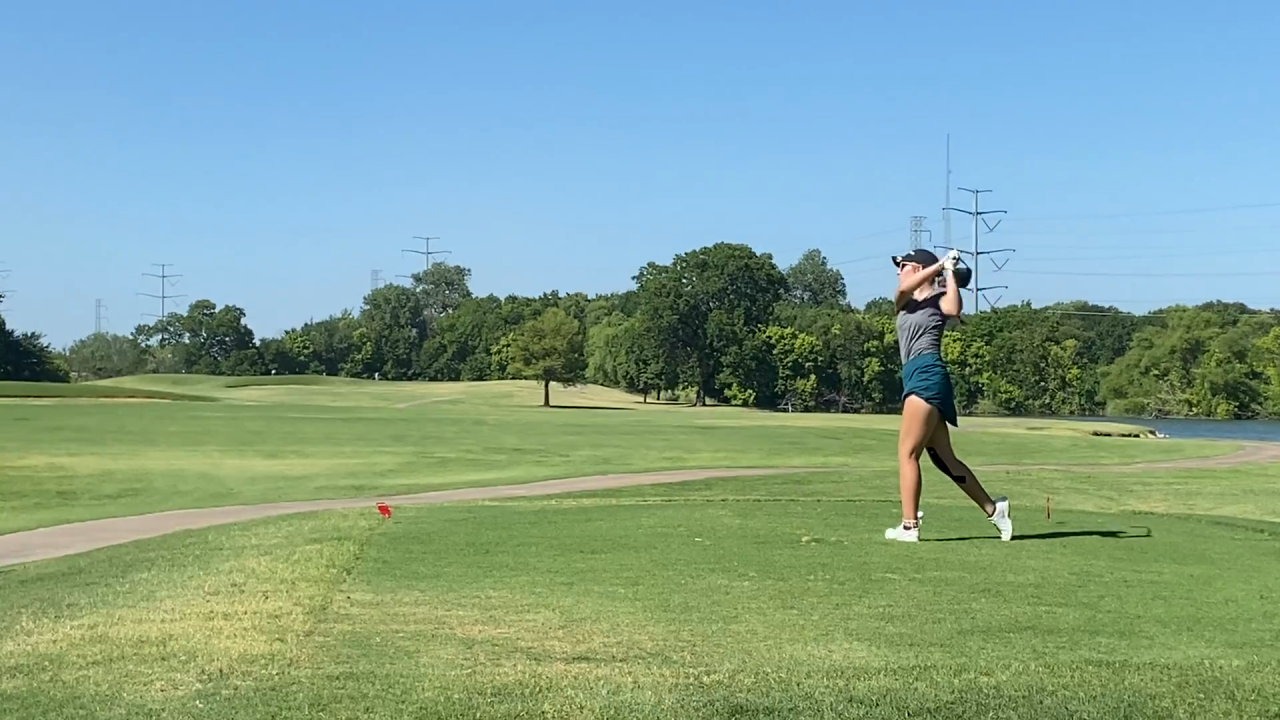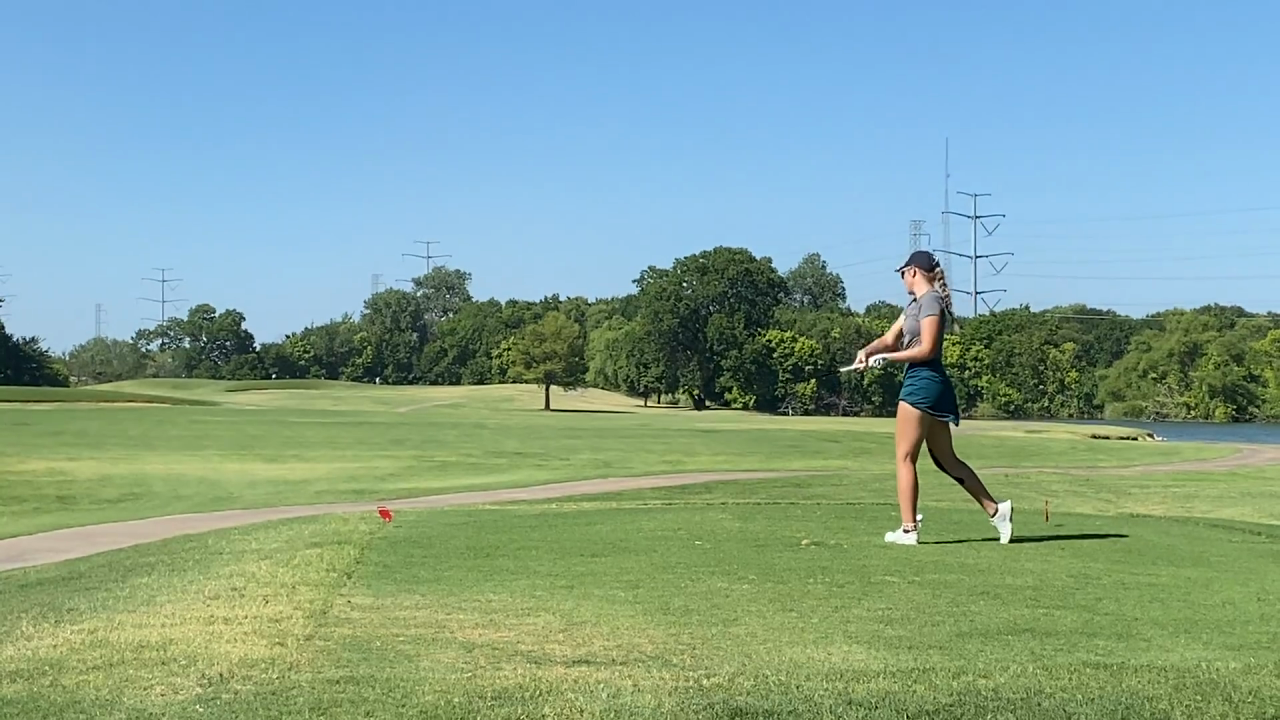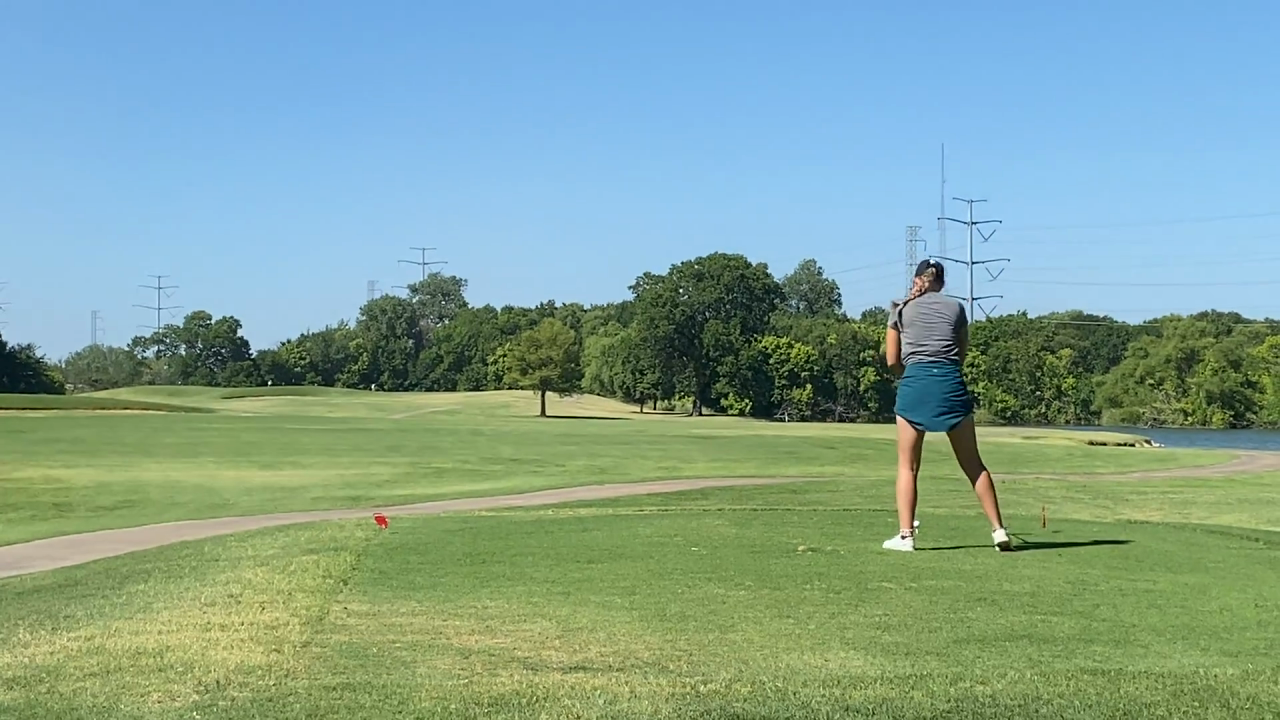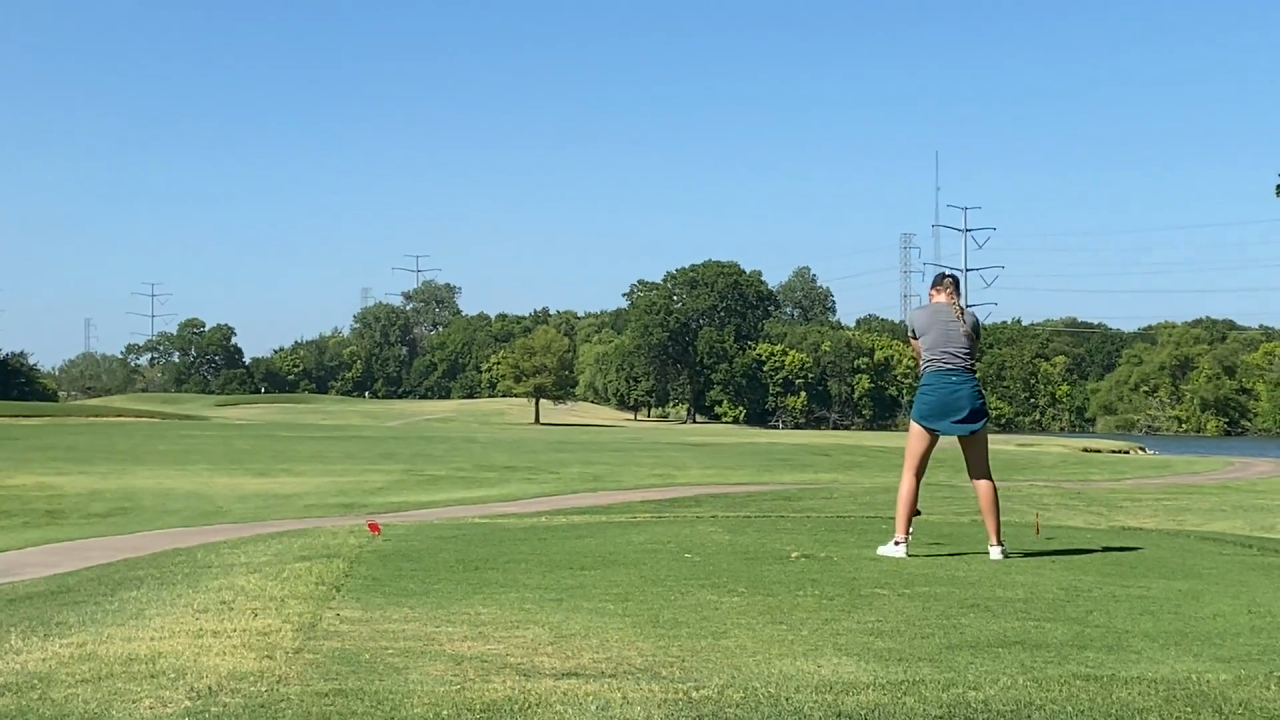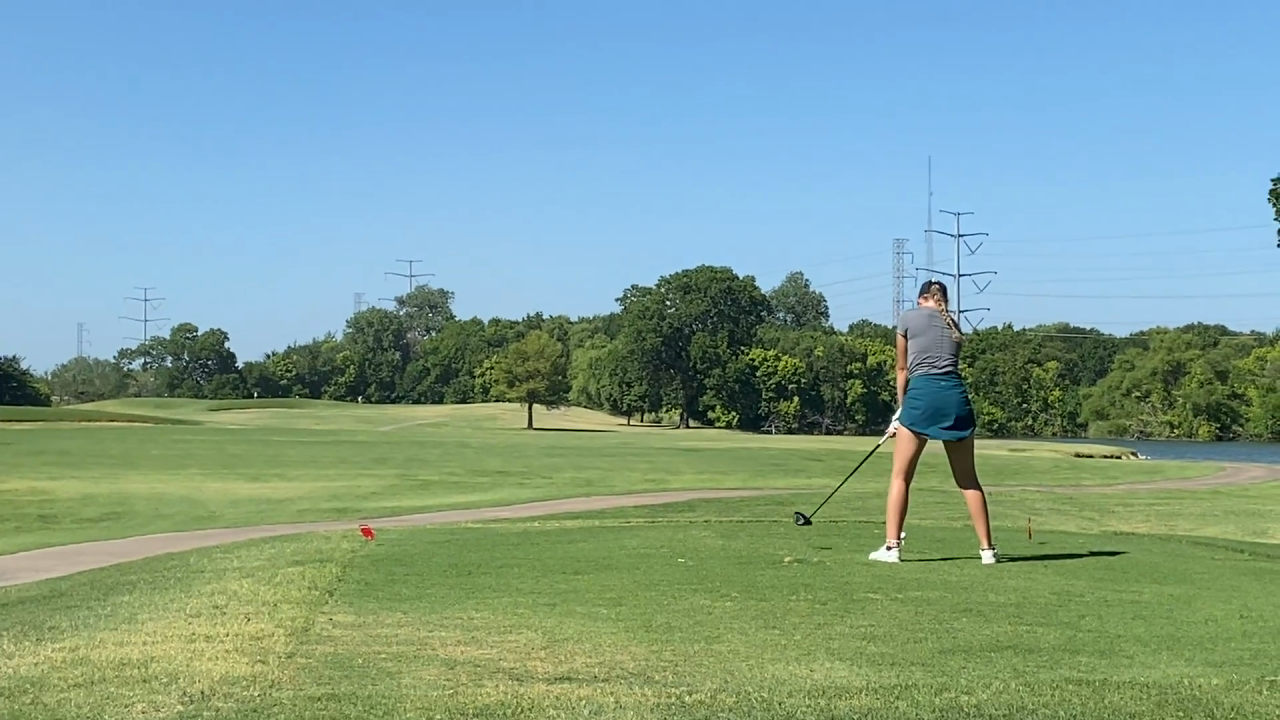
dt=0.4s
person 1, frame 1
left shoulder: (941, 296)
right shoulder: (904, 300)
left elbow: (954, 309)
right elbow: (904, 289)
left wrist: (950, 270)
right wrist: (938, 265)
left hip: (927, 375)
right hip: (916, 378)
left knee: (907, 453)
right knee: (943, 457)
left ankle: (909, 526)
right ankle: (994, 509)
person 1, frame 2
left shoulder: (931, 300)
right shoulder: (916, 302)
left elbow: (926, 349)
right elbow: (890, 339)
left wrist: (886, 358)
right wrist: (868, 350)
left hip: (922, 382)
right hip: (930, 383)
left knee: (905, 457)
right knee: (945, 458)
left ankle: (908, 529)
right ankle: (995, 510)
person 1, frame 3
left shoulder: (900, 308)
right shoulder: (956, 307)
left elbow: (893, 360)
right elbow: (961, 354)
left hip: (915, 385)
right hip: (951, 384)
left knee: (907, 466)
right knee: (972, 462)
left ankle: (905, 535)
right ankle: (998, 529)
person 1, frame 4
left shoulder: (916, 316)
right shoulder: (970, 318)
left hip: (933, 391)
right hip: (968, 391)
left knee: (911, 471)
right knee: (981, 473)
left ankle: (899, 541)
right ankle: (995, 545)
person 1, frame 5
left shoulder: (908, 317)
right shoulder: (954, 327)
left elbow: (902, 369)
left wrist: (901, 408)
right wrist: (904, 411)
left hip: (921, 396)
right hip: (956, 396)
left knee: (900, 476)
right knee: (968, 479)
left ankle: (891, 547)
right ankle: (987, 548)
